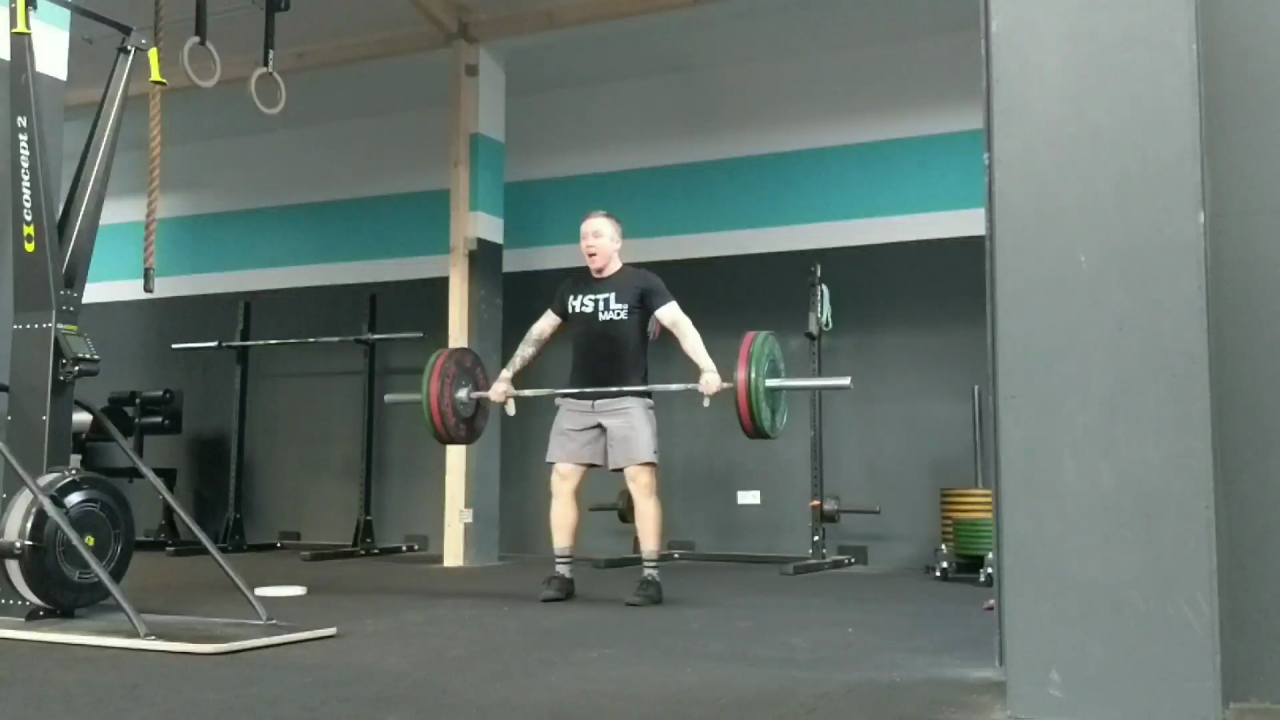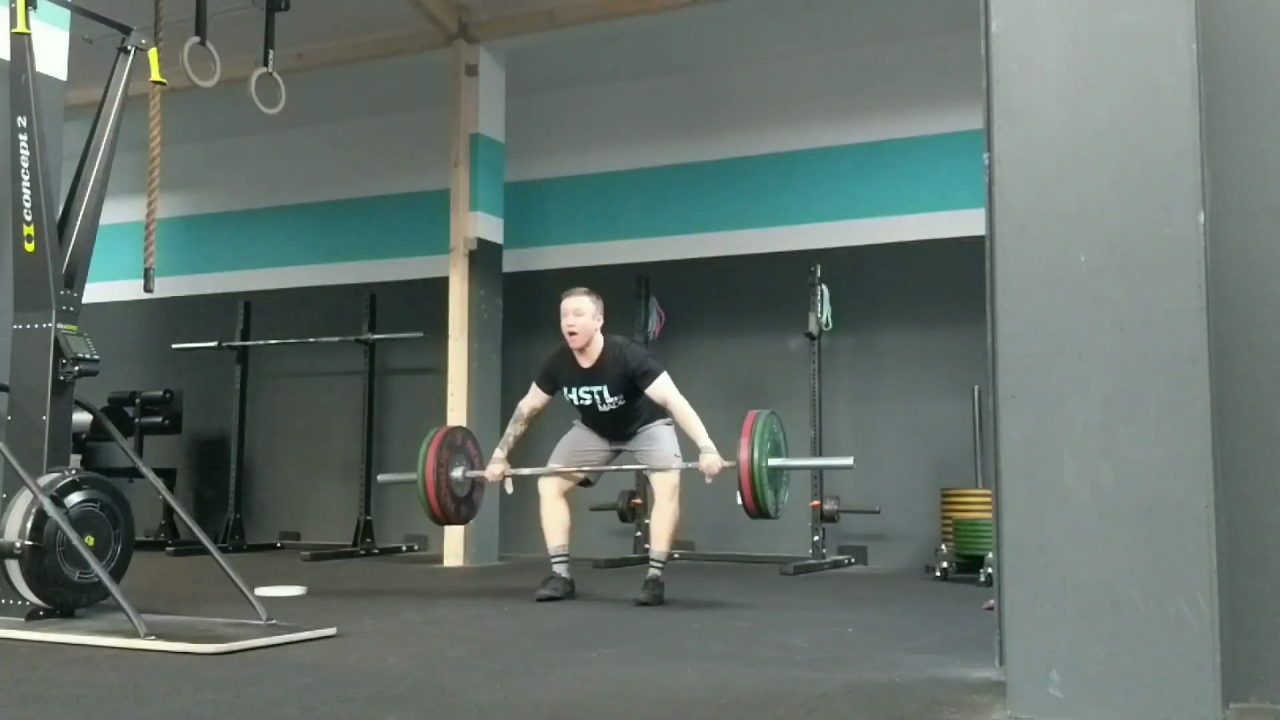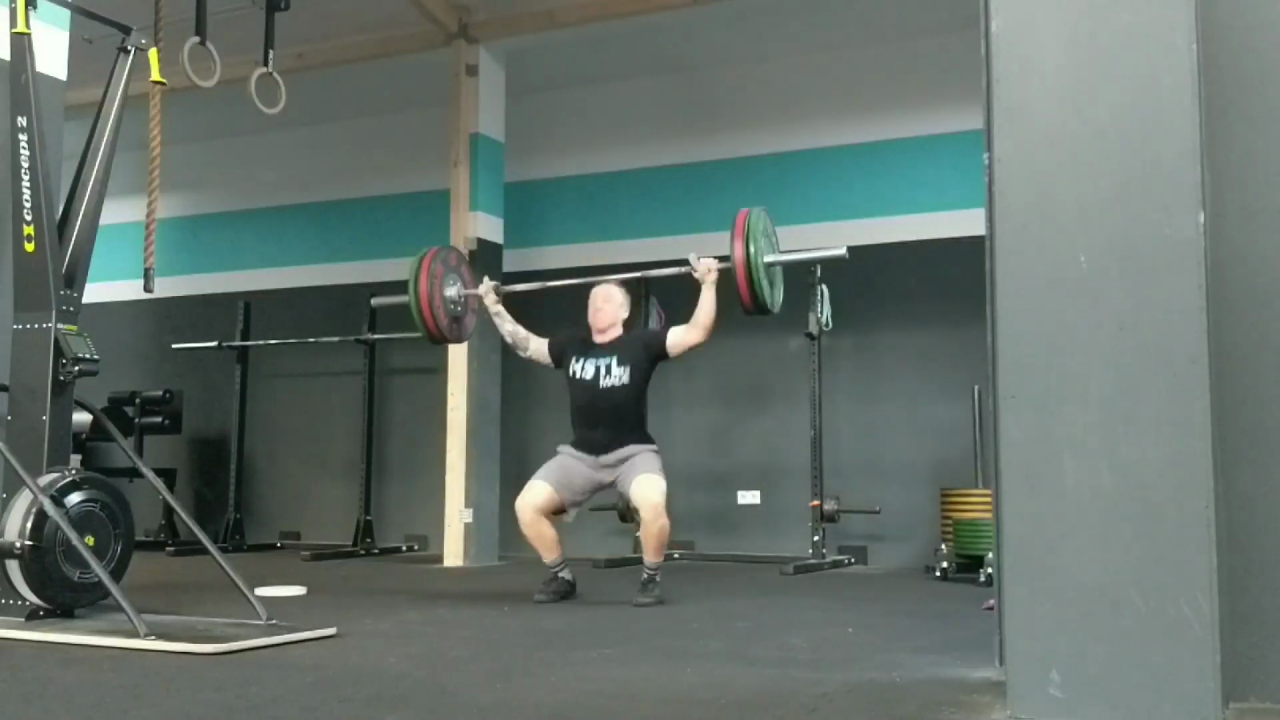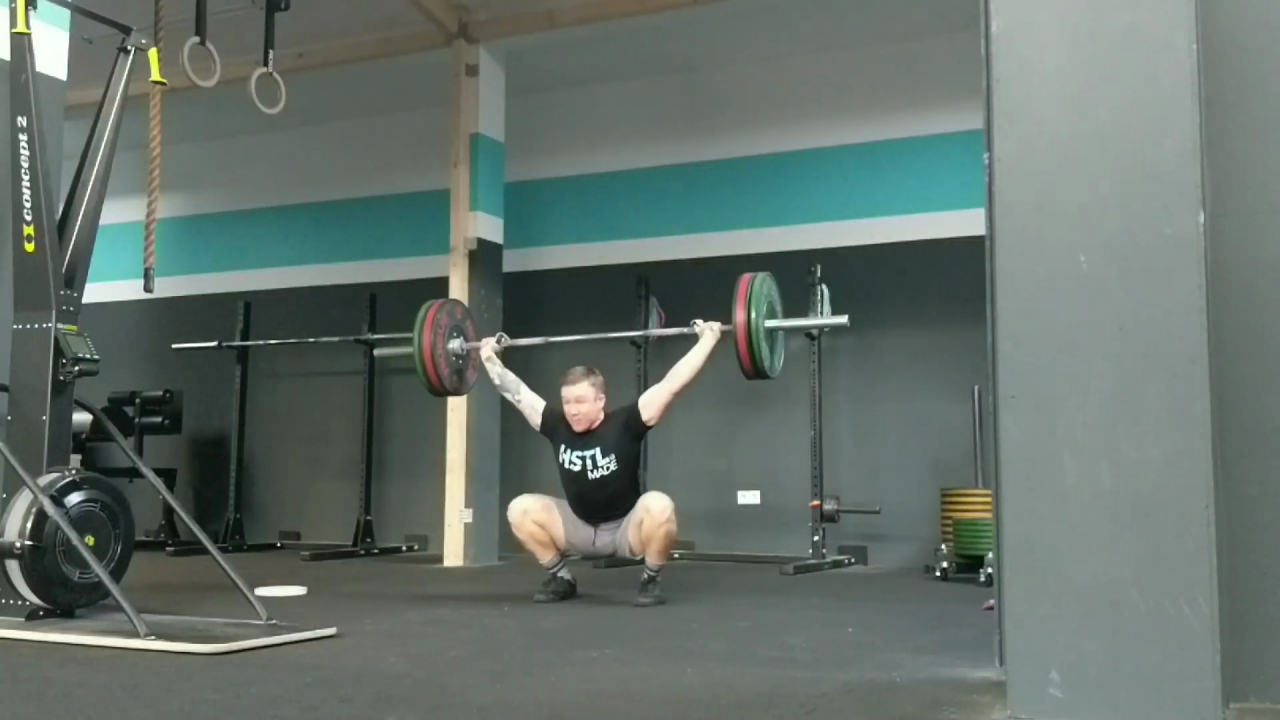
dt=0.7s
person 1, frame 1
left shoulder: (642, 282)
right shoulder: (572, 286)
left elbow: (678, 322)
right elbow: (539, 332)
left wrist: (707, 368)
right wrist: (506, 375)
left hip: (627, 399)
right hip: (577, 400)
left knee: (641, 482)
right knee: (562, 481)
left ankle: (650, 577)
right ankle: (562, 574)
person 1, frame 2
left shoulder: (628, 355)
right shoulder: (559, 363)
left elbow: (674, 401)
right elbow: (527, 408)
left wrist: (707, 450)
right wrist: (500, 455)
left hip: (646, 426)
right hip: (594, 430)
left knee: (668, 486)
right knee: (549, 486)
left ankle: (654, 578)
right ankle: (561, 575)
person 1, frame 3
left shoulder: (640, 344)
right shoulder: (572, 347)
left elbow: (697, 332)
right elbow: (524, 341)
left wrist: (708, 282)
right wrist: (494, 304)
left hip: (631, 452)
right hip: (580, 454)
left knee: (652, 502)
right knee: (527, 505)
left ankle: (651, 579)
right ankle: (562, 577)
person 1, frame 4
left shoulder: (625, 425)
right shoulder: (556, 425)
left elbow: (671, 384)
right elbow: (517, 392)
left wrist: (707, 339)
right wrist: (488, 356)
left hip: (627, 528)
right hip: (579, 528)
left knee: (659, 507)
right knee: (520, 509)
left ankle: (650, 581)
right ankle: (561, 577)
